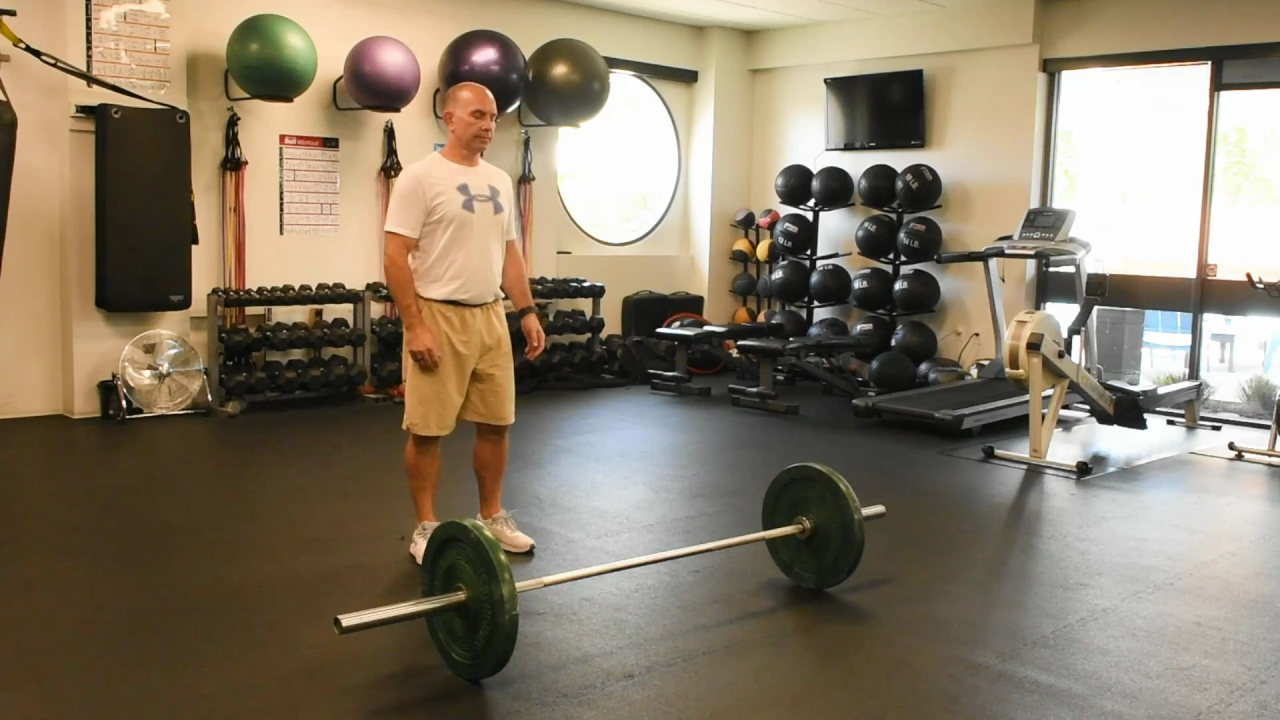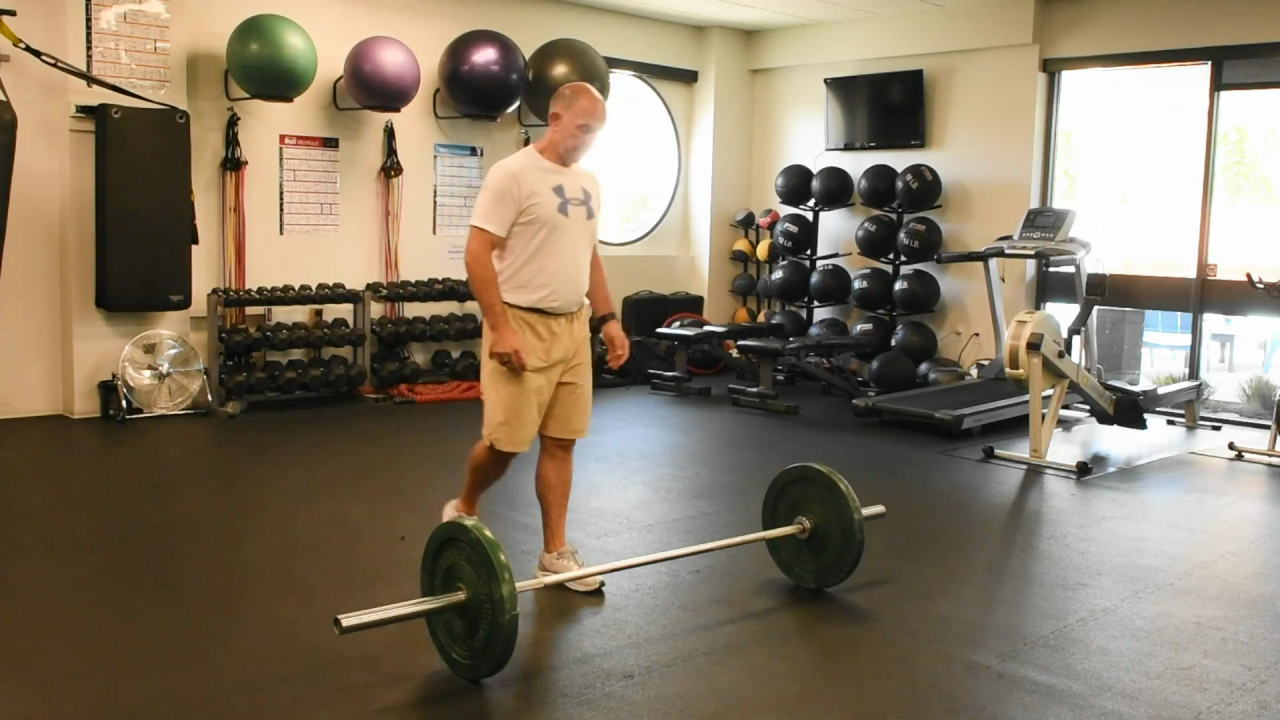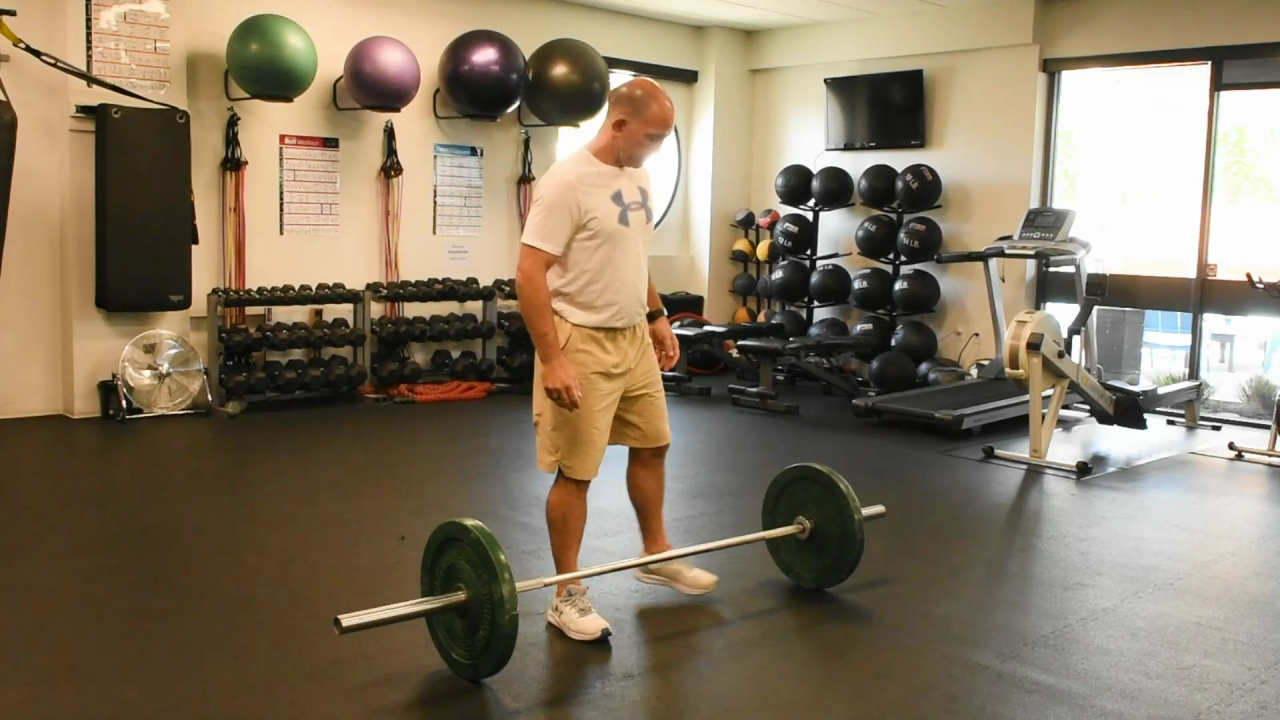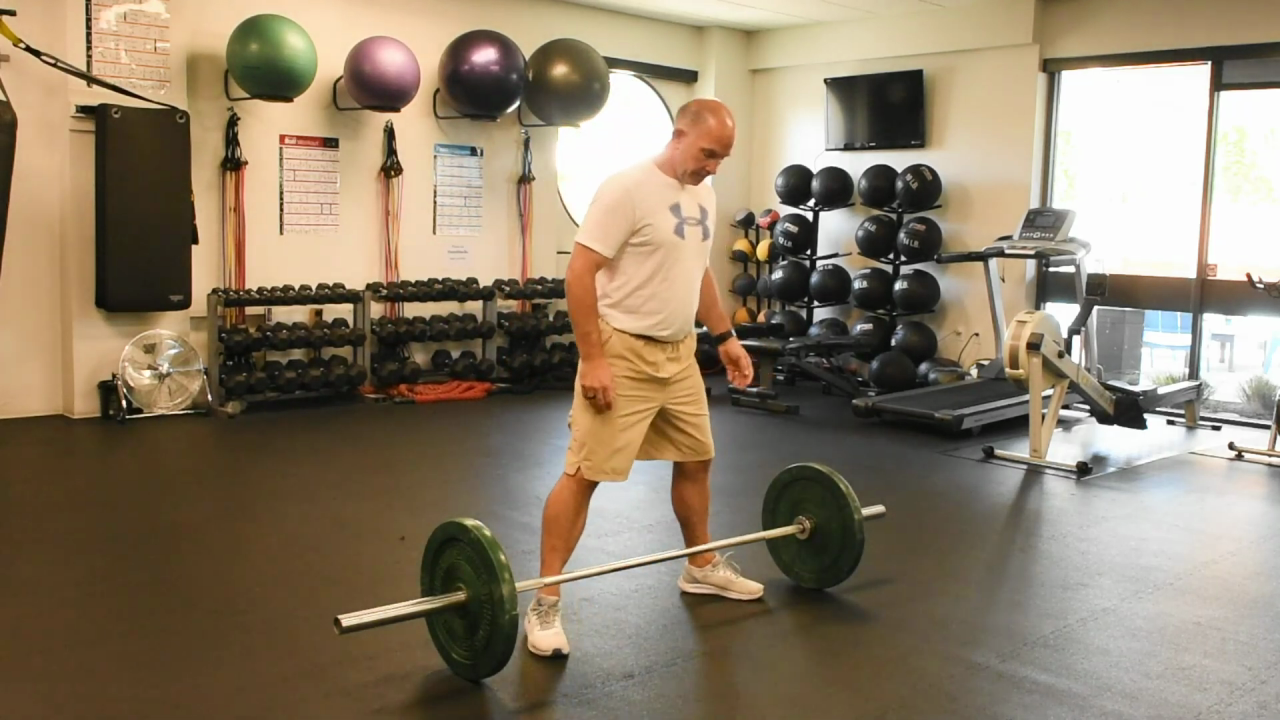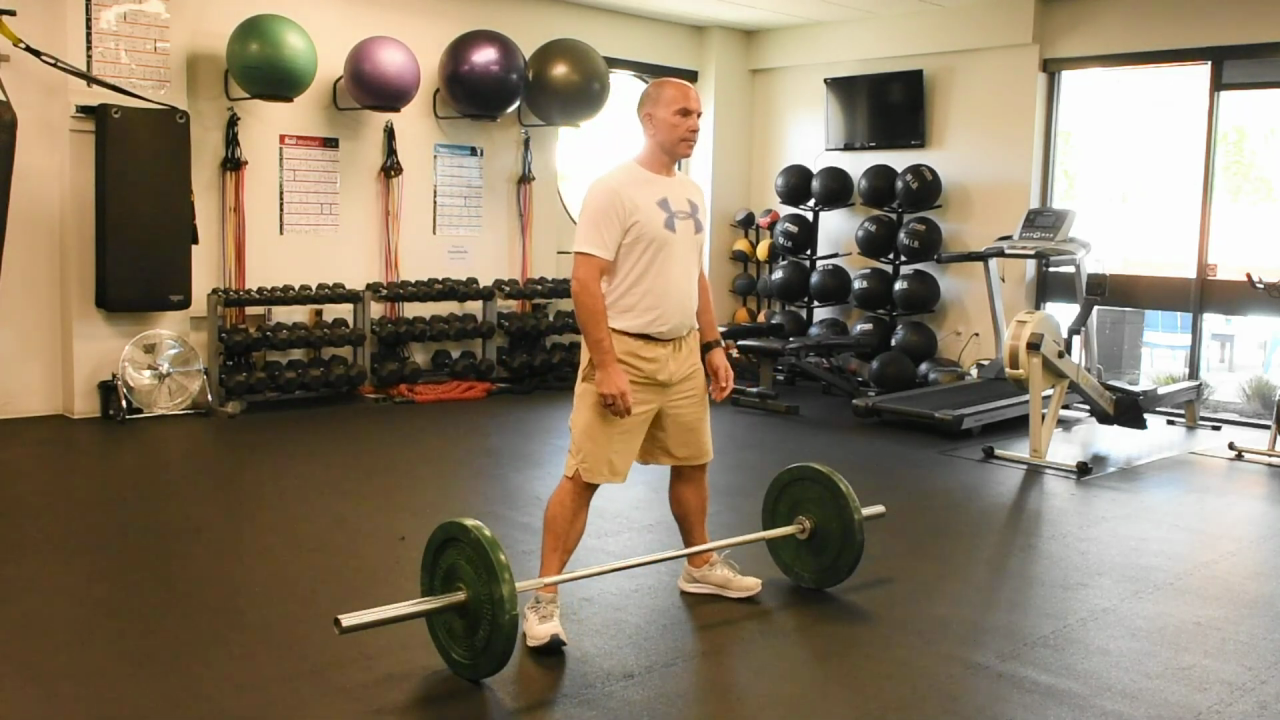
dt=1s
person 1, frame 1
left shoulder: (499, 180)
right shoulder: (421, 178)
left elbow: (509, 254)
right elbow: (396, 256)
left wrist: (528, 312)
right wrist: (414, 326)
left hip: (490, 316)
right hip: (439, 317)
left knee: (497, 424)
right knee: (428, 430)
left ankle: (492, 516)
right ankle: (426, 527)
person 1, frame 2
left shoulder: (587, 182)
right shoulder: (514, 174)
right elbow: (478, 253)
left wrist: (608, 319)
right wrist: (501, 327)
left hip: (572, 327)
right hip: (521, 326)
left knee: (560, 441)
right knee: (505, 441)
left ankle: (556, 551)
right ankle: (462, 511)
person 1, frame 3
left shoulder: (636, 178)
right shoulder: (567, 183)
right elbow: (531, 273)
left wrist: (656, 317)
right wrist: (552, 358)
left hip: (633, 338)
right hip: (583, 344)
left knee: (653, 446)
right knee: (575, 472)
left ankle: (657, 555)
right ankle: (567, 595)
person 1, frame 4
left shoulder: (703, 196)
right shoulder: (627, 189)
right elbow: (580, 274)
left wrist: (725, 337)
right wrist: (594, 358)
left hip: (678, 353)
right hip: (624, 352)
left knee: (696, 460)
right knee: (584, 473)
left ankle: (701, 566)
right ankle: (545, 602)
person 1, frame 5
left shoulder: (691, 193)
right shoulder: (614, 190)
right elbow: (585, 282)
left wrist: (713, 346)
right wrist: (607, 365)
left hip: (681, 354)
right hip: (625, 353)
left knee: (692, 462)
right knee: (583, 475)
left ankle: (700, 567)
right ankle: (544, 600)
